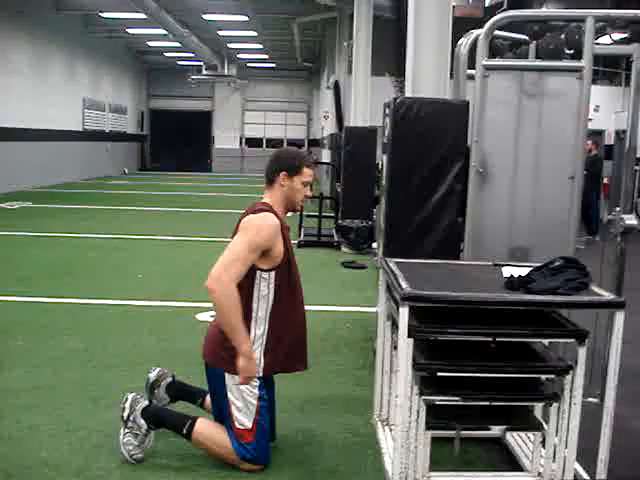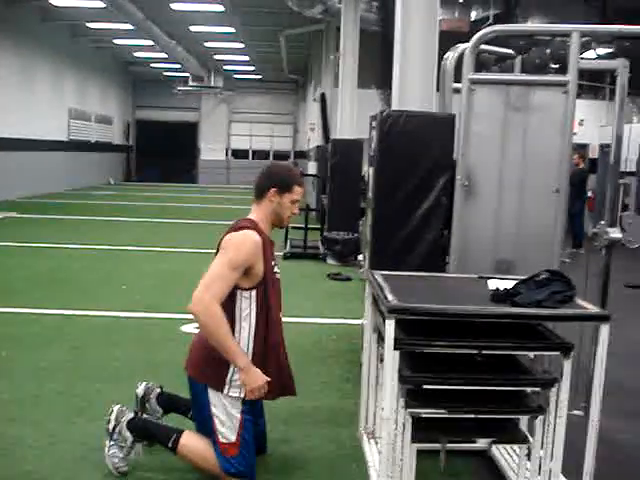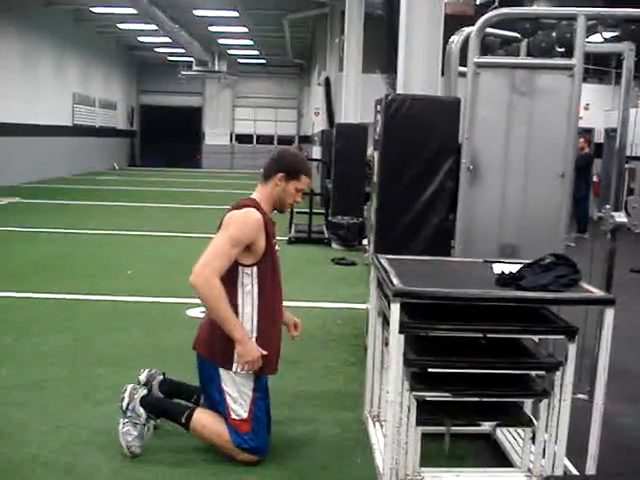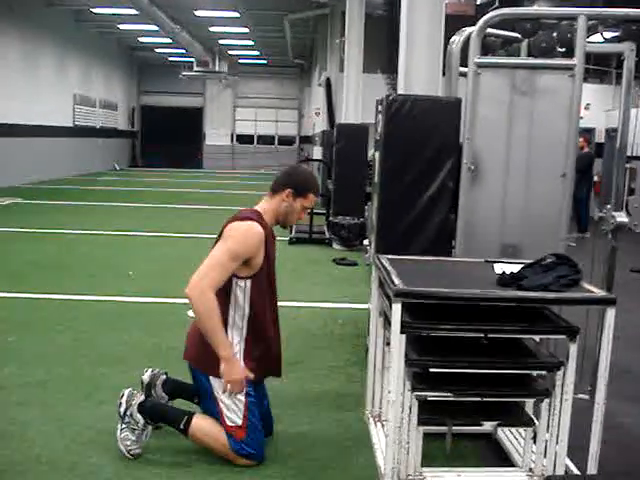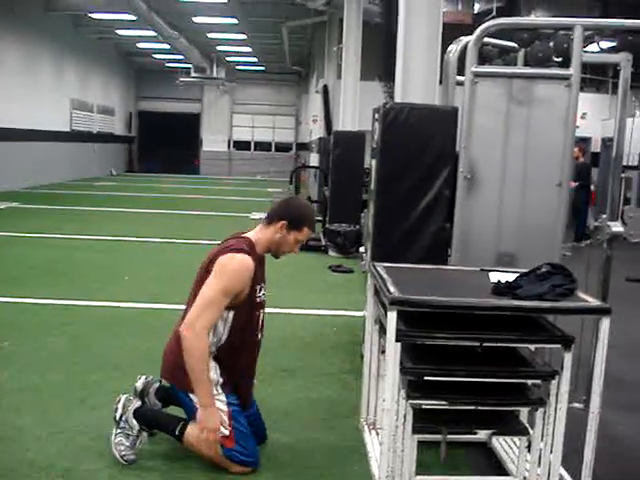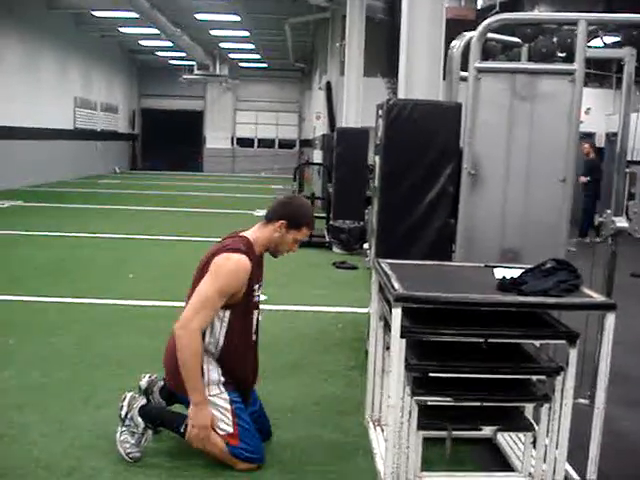
dt=0.3s
person 1, frame 1
left shoulder: (272, 221)
right shoulder: (264, 222)
right elbow: (218, 283)
right wrist: (245, 351)
left hip: (249, 351)
right hip: (237, 355)
left knee: (260, 429)
right knee: (253, 458)
left ankle: (170, 388)
right ankle: (150, 413)
person 1, frame 2
left shoulder: (260, 239)
right shoulder: (246, 239)
right elbow: (202, 306)
right wrist: (246, 367)
left hip: (234, 367)
right hip: (223, 371)
left knee: (255, 446)
left ankle: (160, 401)
right ankle: (134, 426)
person 1, frame 3
left shoulder: (259, 217)
right shoulder: (248, 217)
right elbow: (202, 278)
left wrist: (281, 315)
right wrist: (242, 339)
left hip: (238, 344)
right hip: (230, 348)
left knee: (258, 426)
right knee: (251, 449)
left ankle: (162, 387)
right ankle: (149, 403)
person 1, frame 4
left shoulder: (260, 227)
right shoulder: (249, 230)
right elbow: (198, 290)
left wrist: (255, 342)
right wrist: (228, 358)
left hip: (238, 350)
right hip: (220, 354)
left knee: (261, 428)
right knee: (248, 452)
left ankle: (166, 386)
right ankle: (145, 408)
person 1, frame 5
left shoulder: (251, 252)
right shoulder: (239, 261)
right elbow: (192, 329)
left wrist: (245, 375)
right wrist: (207, 406)
left hip: (222, 363)
right hip: (197, 367)
left knee: (256, 434)
right knee: (243, 459)
left ankle: (159, 394)
right ankle: (141, 415)
person 1, frame 6
left shoulder: (250, 251)
right shoulder: (236, 261)
right elbow: (186, 329)
left wrist: (246, 368)
right wrist: (200, 404)
left hip: (221, 362)
right hip: (200, 367)
left knee: (262, 432)
right knee: (249, 457)
left ankle: (163, 393)
right ankle: (147, 413)
